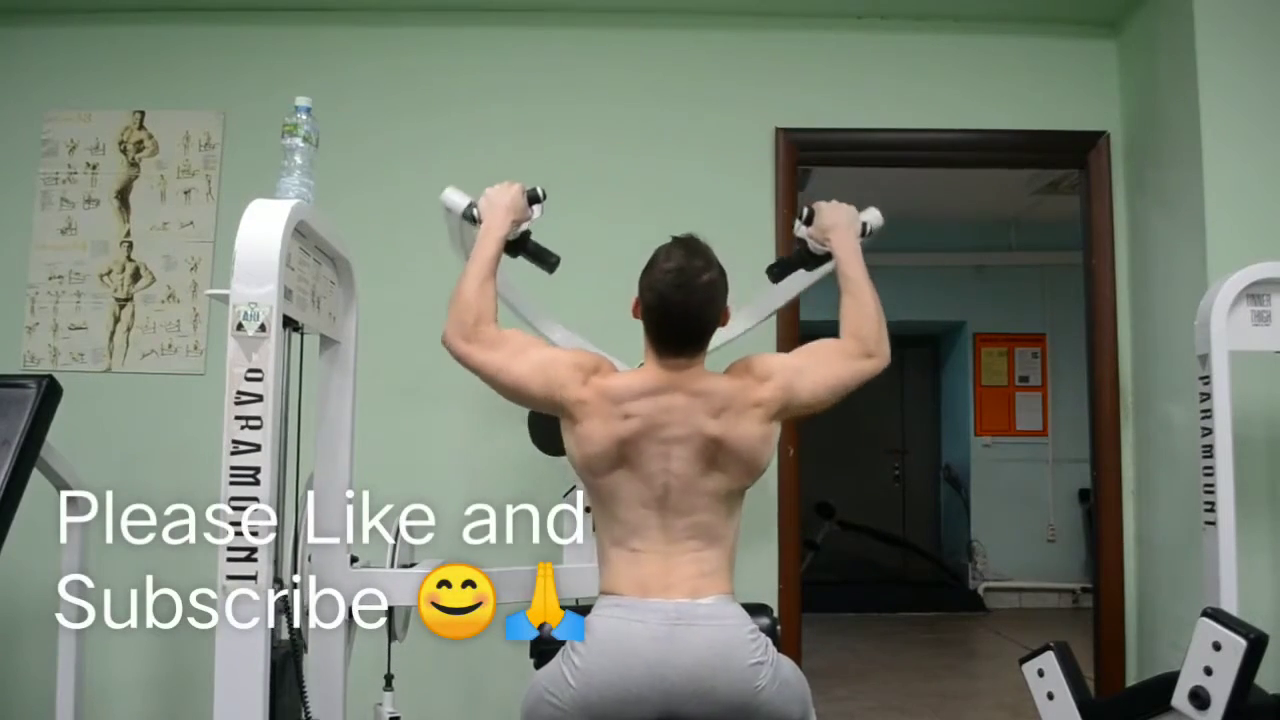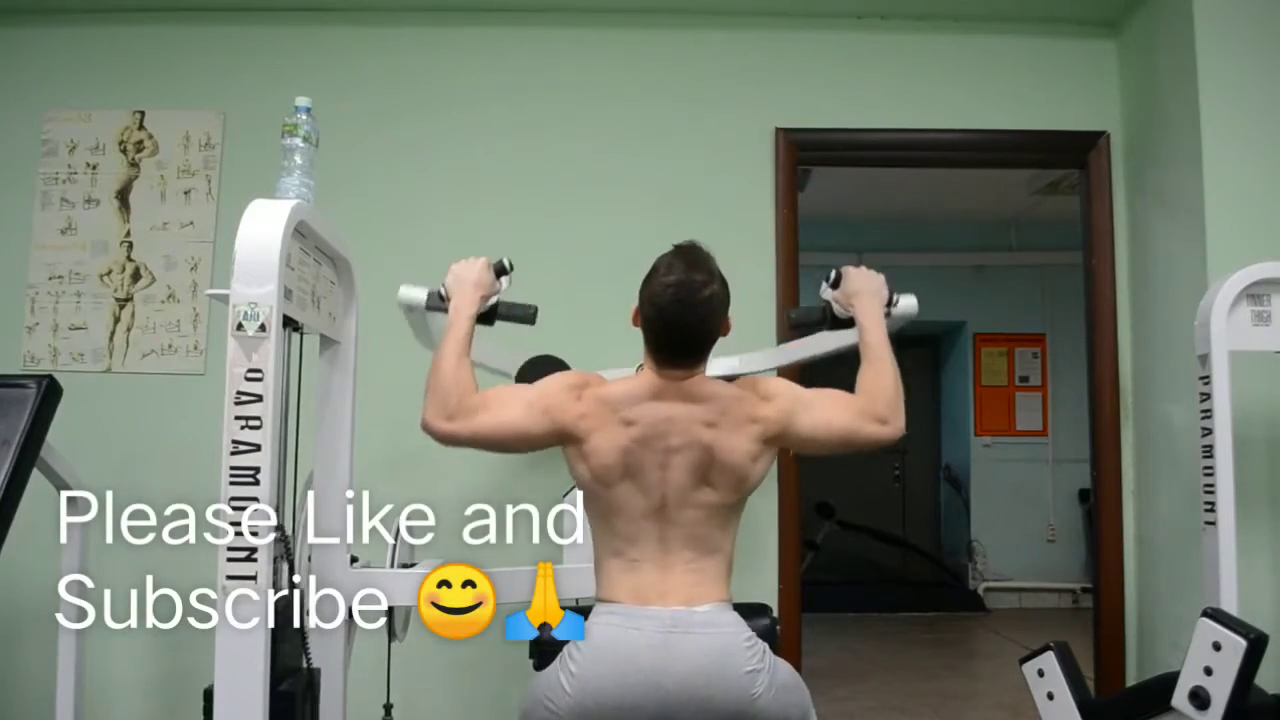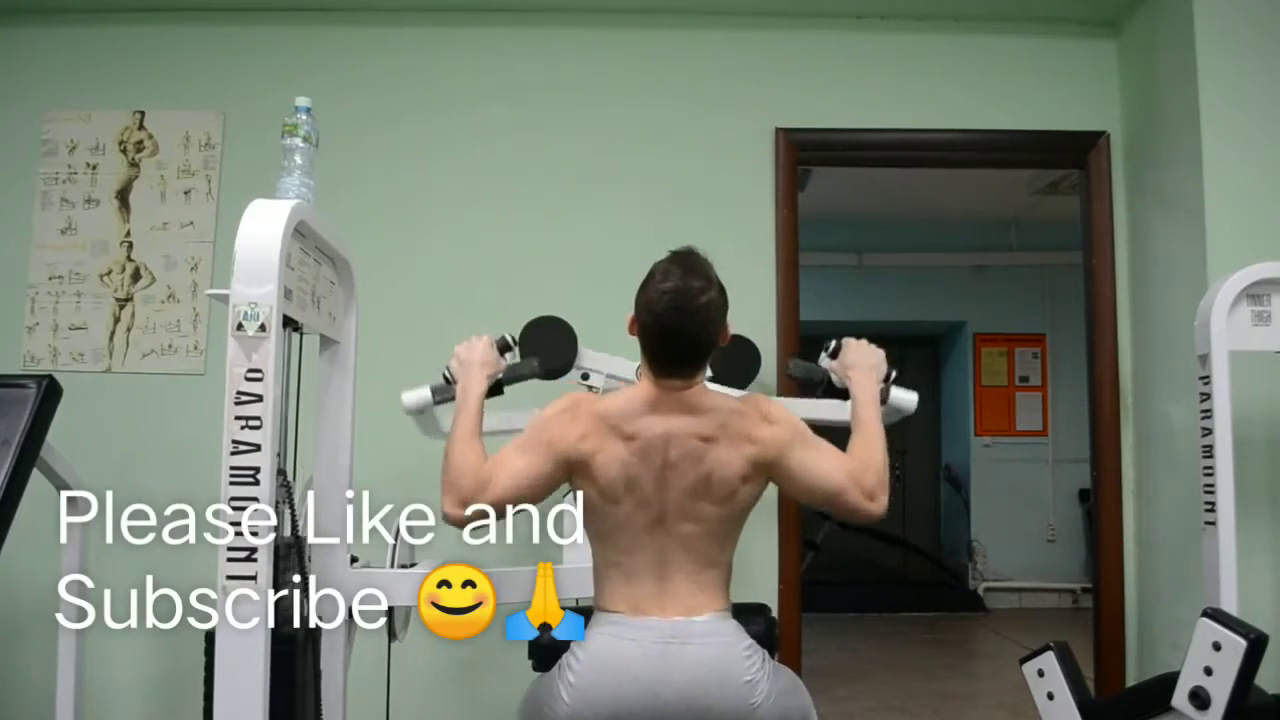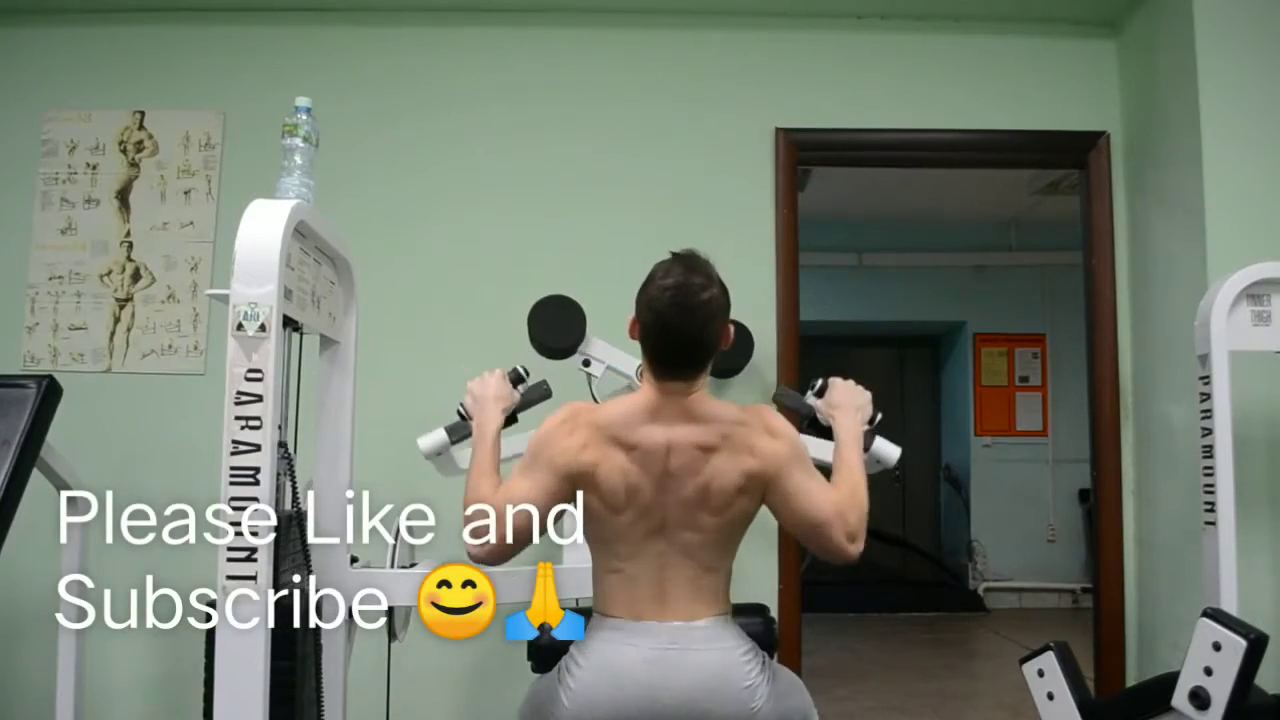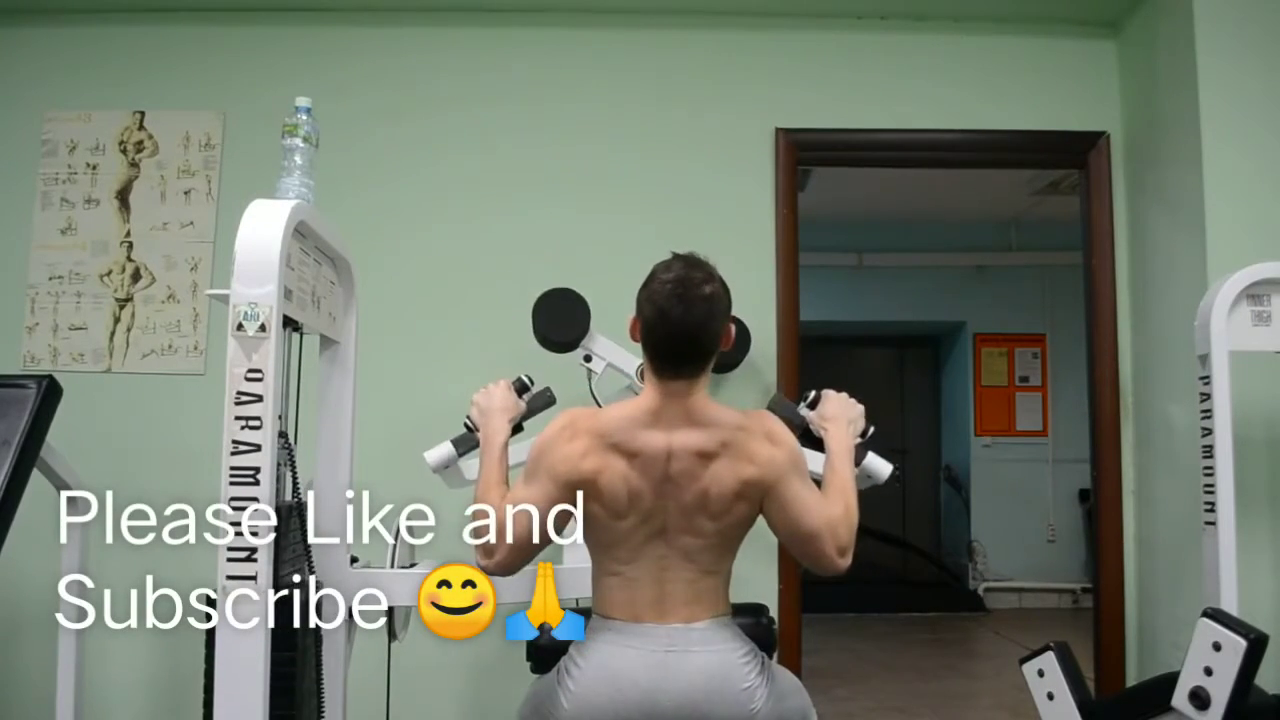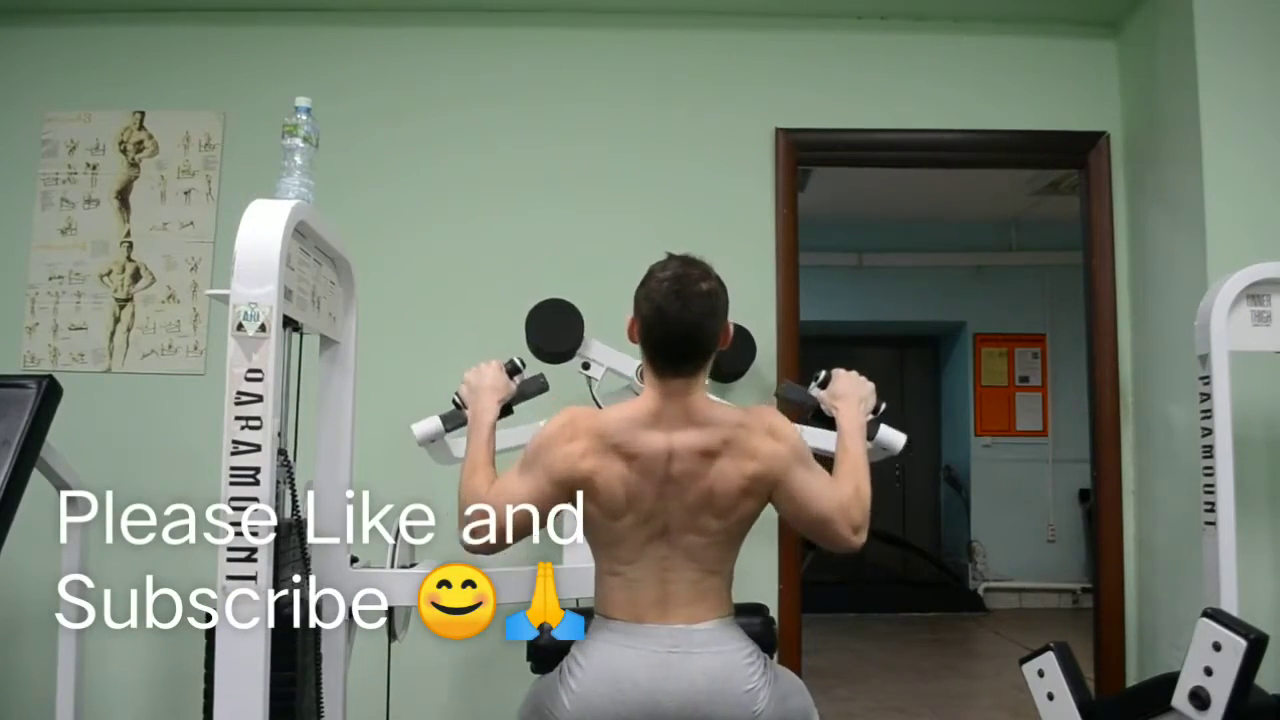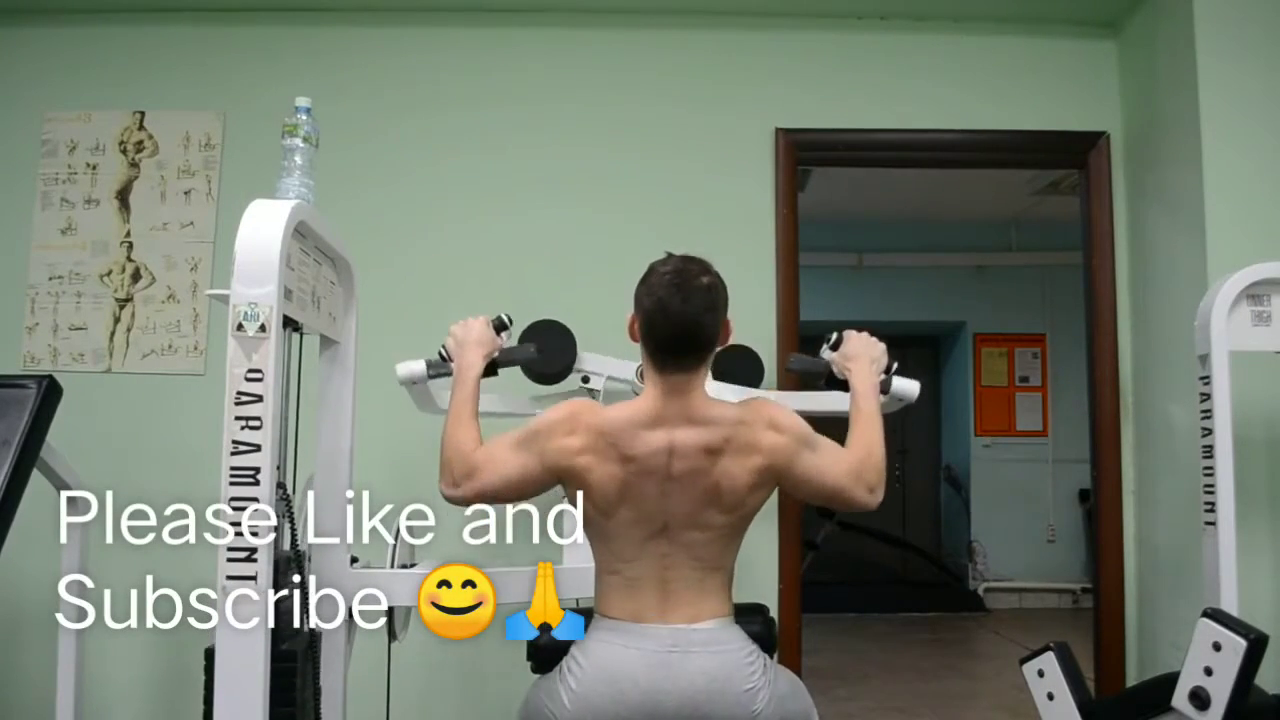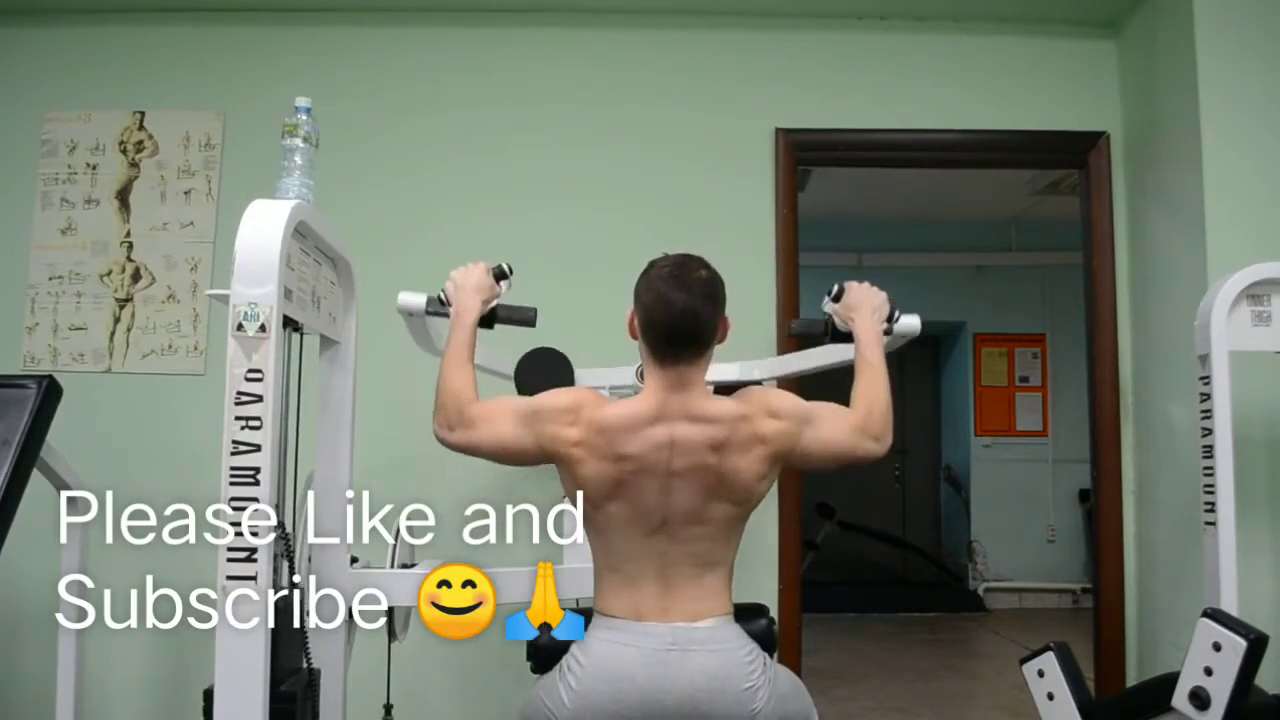
dt=0.2s
person 1, frame 1
left shoulder: (587, 395)
right shoulder: (756, 398)
left elbow: (466, 337)
right elbow: (869, 352)
left wrist: (495, 226)
right wrist: (844, 242)
left hip: (612, 647)
right hip: (725, 645)
person 1, frame 2
left shoulder: (583, 409)
right shoulder: (758, 412)
left elbow: (445, 417)
right elbow: (884, 418)
left wrist: (465, 302)
right wrist: (868, 309)
left hip: (608, 656)
right hip: (721, 655)
person 1, frame 3
left shoulder: (579, 425)
right shoulder: (759, 430)
left elbow: (461, 505)
right elbow: (869, 498)
left wrist: (471, 389)
right wrist: (865, 386)
left hip: (605, 670)
right hip: (721, 667)
person 1, frame 4
left shoulder: (576, 435)
right shoulder: (761, 438)
left elbow: (486, 545)
right elbow: (845, 542)
left wrist: (487, 423)
right wrist: (848, 429)
left hip: (605, 676)
right hip: (721, 674)
person 1, frame 5
left shoulder: (576, 439)
right shoulder: (761, 443)
left elbow: (494, 555)
right elbow: (835, 555)
left wrist: (495, 432)
right wrist: (840, 438)
left hip: (605, 678)
right hip: (721, 679)
person 1, frame 6
left shoulder: (576, 438)
right shoulder: (764, 440)
left elbow: (479, 534)
right elbow: (850, 531)
left wrist: (483, 412)
right wrist: (850, 417)
left hip: (607, 678)
right hip: (724, 677)
person 1, frame 7
left shoulder: (575, 434)
right shoulder: (764, 435)
left elbow: (459, 483)
right elbow: (866, 489)
left wrist: (469, 364)
right wrist: (863, 379)
left hip: (606, 674)
right hip: (723, 674)
person 1, frame 8
left shoulder: (575, 426)
right shoulder: (763, 426)
left elbow: (454, 425)
right elbow: (873, 436)
left wrist: (467, 309)
right wrist: (866, 326)
left hip: (607, 671)
right hip: (723, 671)
